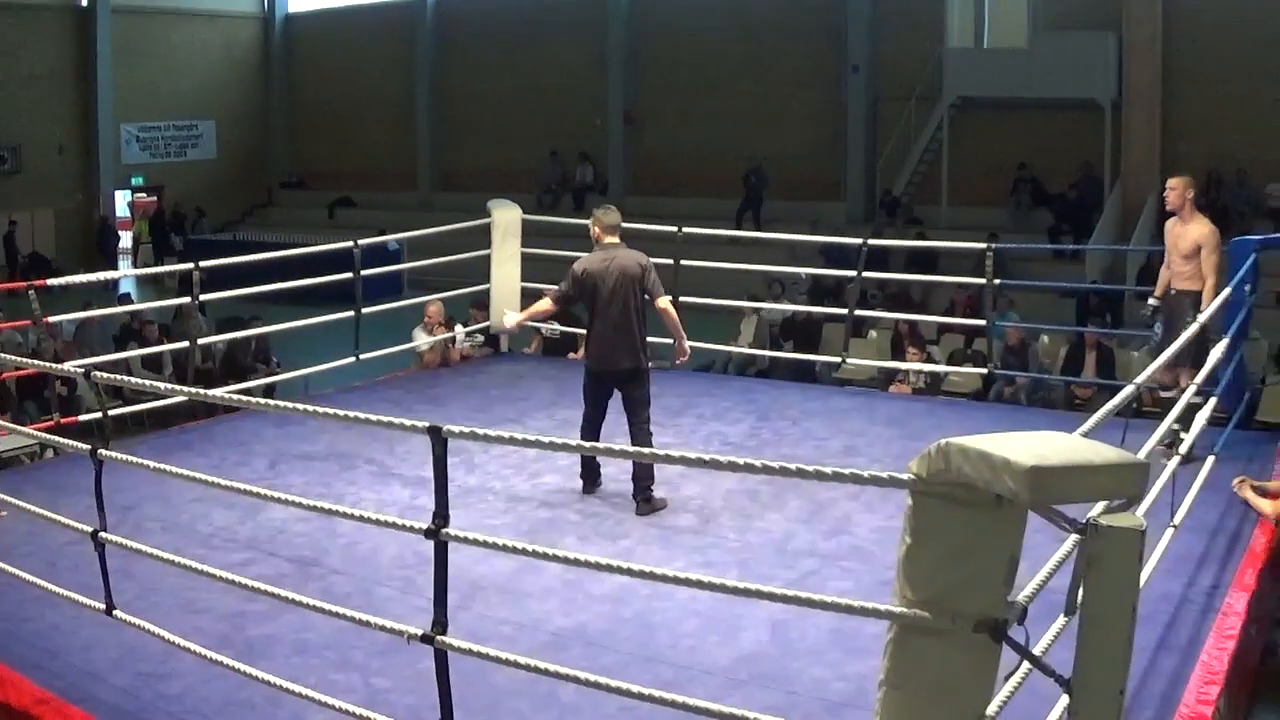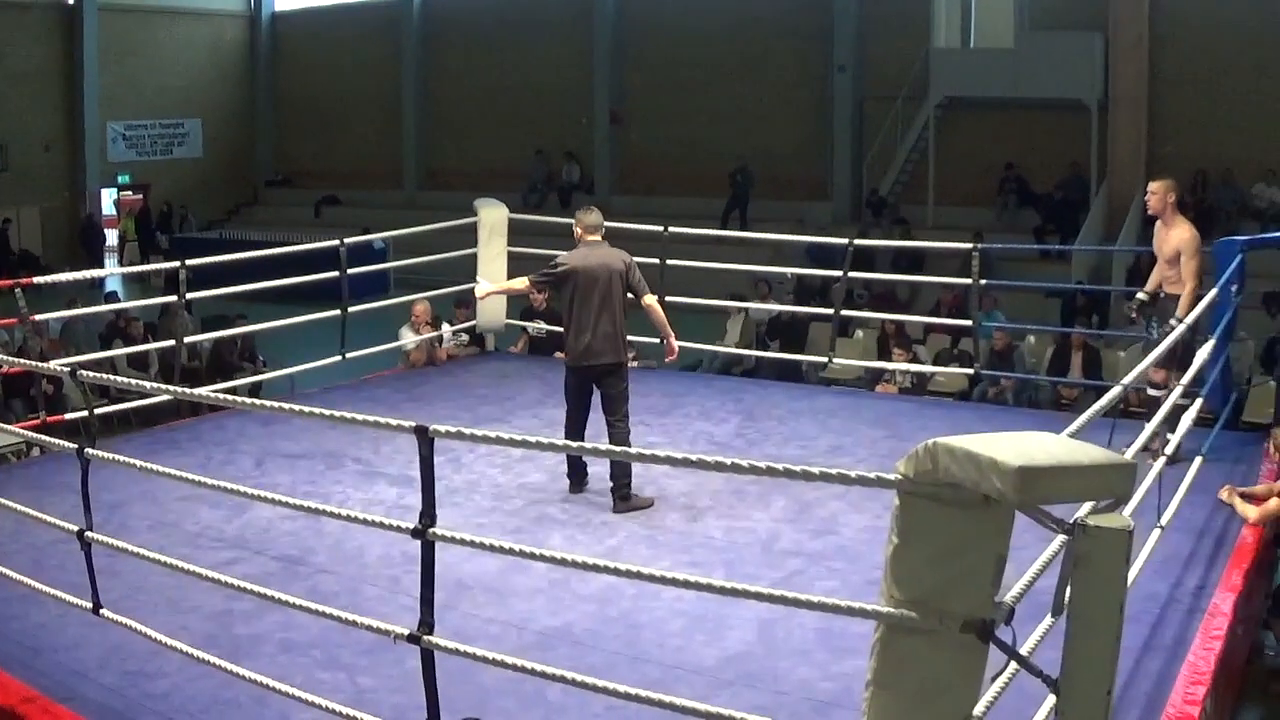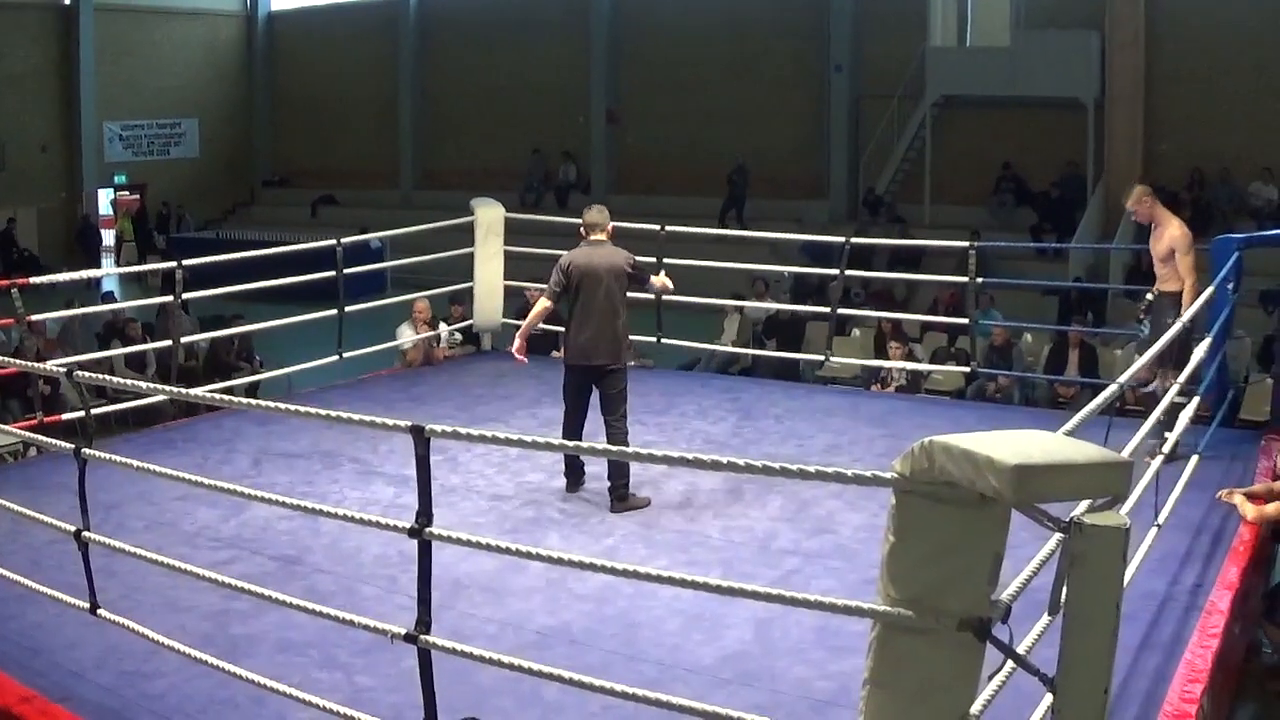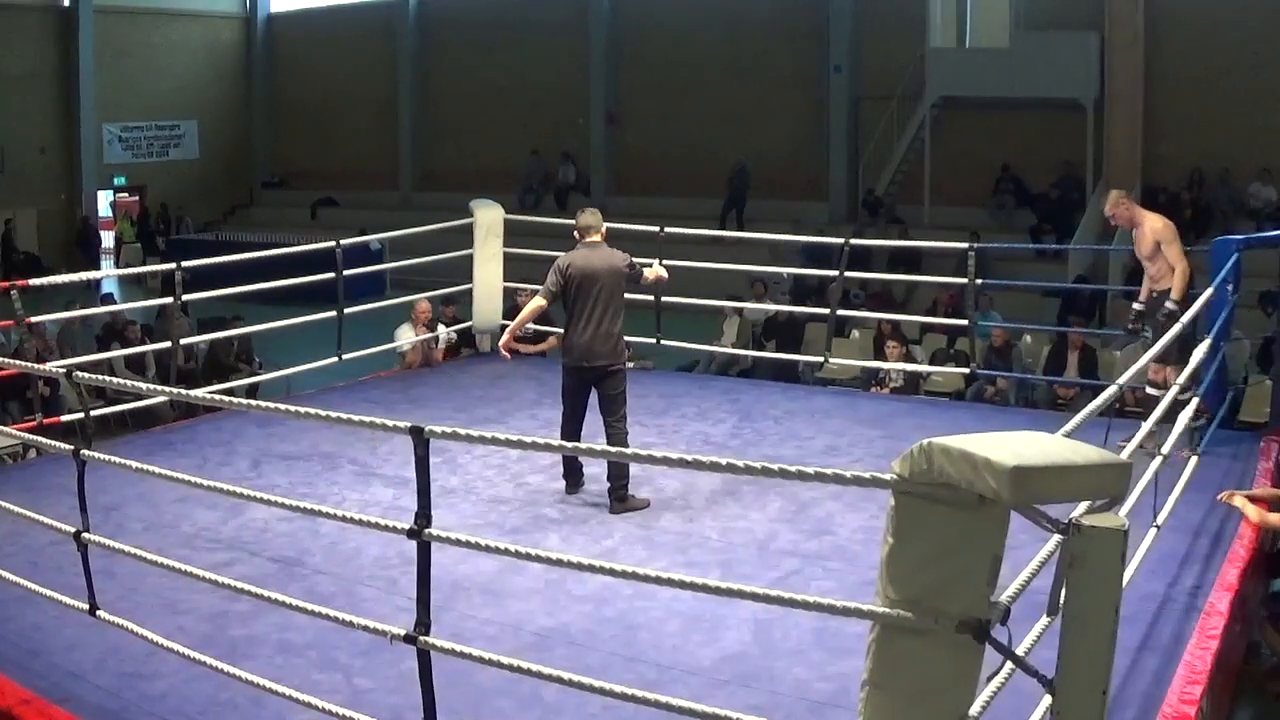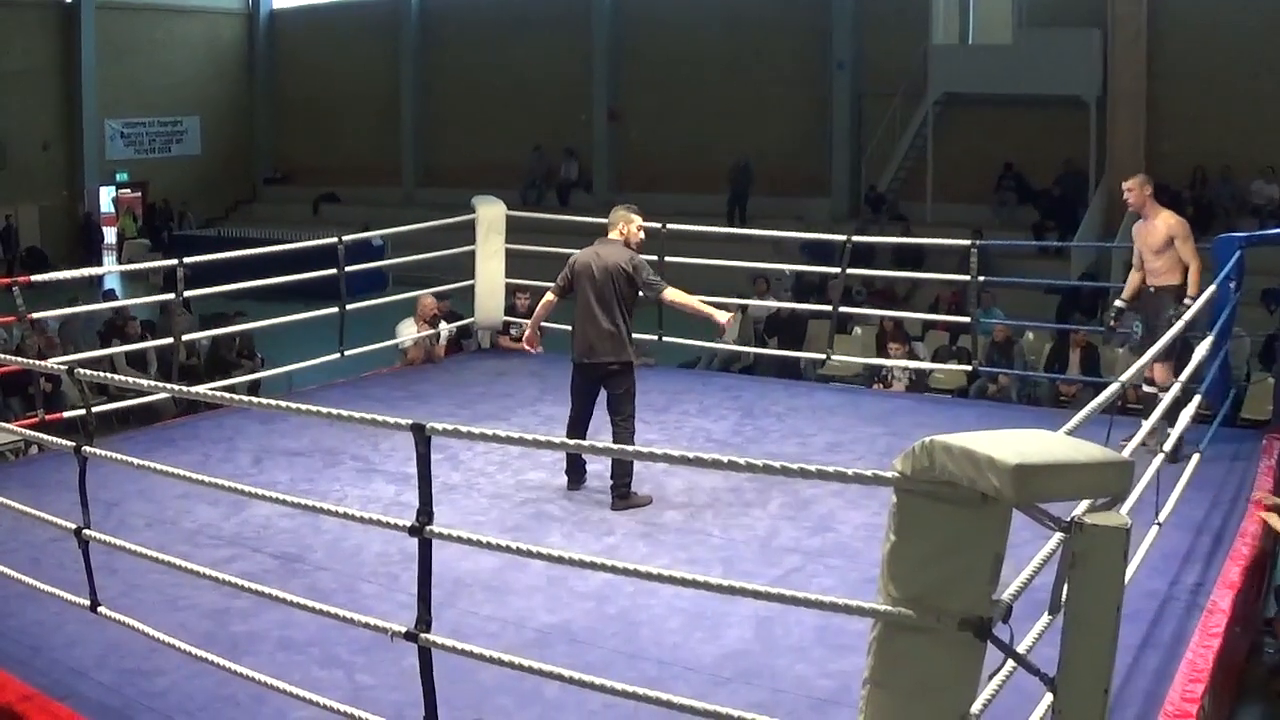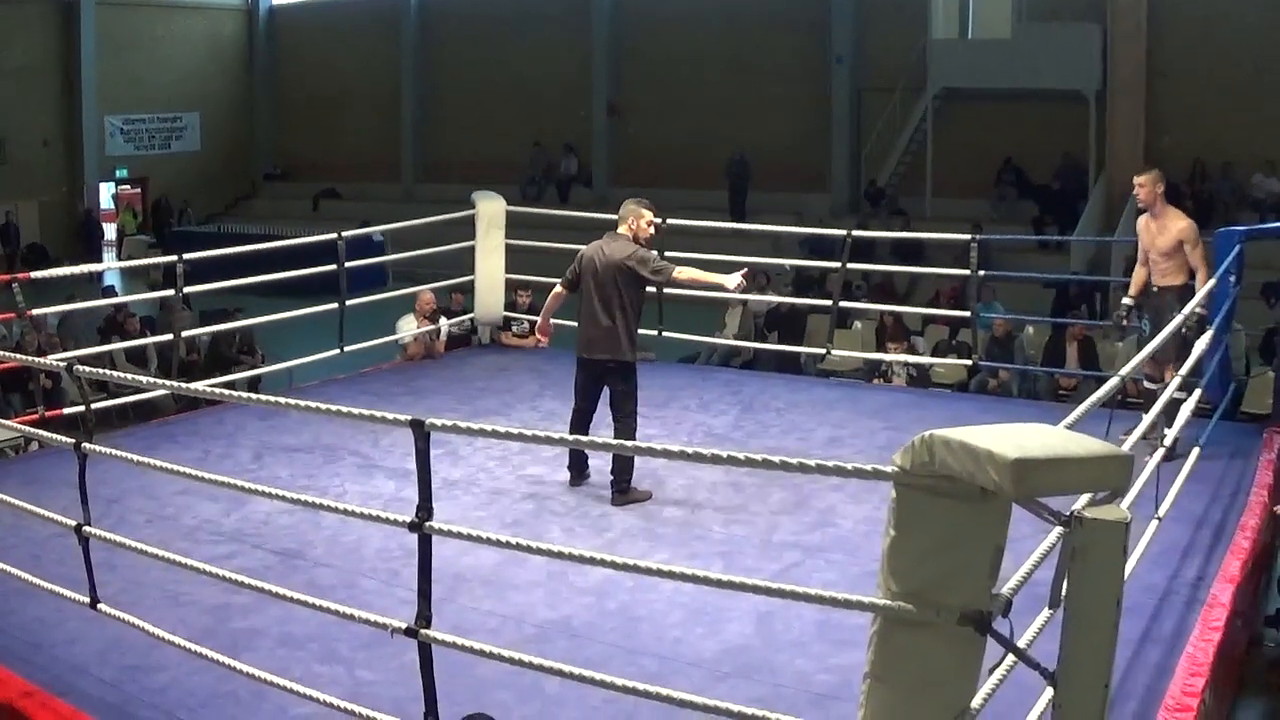
dt=0.5s
person 1, frame 1
left shoulder: (583, 266)
right shoulder: (639, 262)
left elbow: (551, 304)
right elbow: (663, 305)
left wrist: (518, 319)
right wrist: (681, 339)
left hip: (598, 360)
right hip: (633, 360)
left knee: (591, 421)
right knee: (640, 427)
left ankle: (589, 479)
right ankle: (644, 498)
person 1, frame 2
left shoulder: (568, 262)
right shoulder: (622, 260)
left elbow: (527, 283)
right elbow: (648, 302)
left wrist: (492, 289)
right wrist: (669, 337)
left hip: (578, 356)
right hip: (612, 356)
left knee: (575, 420)
right knee: (617, 425)
left ankle: (576, 479)
right ankle: (622, 496)
person 1, frame 3
left shoulder: (569, 260)
right shoulder: (624, 259)
left elbow: (546, 303)
right elbow: (652, 284)
left wrist: (521, 335)
right wrist: (663, 282)
left hip: (576, 355)
right hip: (612, 356)
left knee: (573, 418)
right knee: (616, 425)
left ankle: (573, 478)
right ankle: (620, 496)
person 1, frame 4
left shoulder: (566, 262)
right shoulder: (620, 261)
left elbow: (540, 302)
right elbow: (648, 276)
left wrist: (510, 332)
right wrist: (657, 271)
left hip: (576, 356)
right hip: (610, 357)
left knee: (571, 420)
right knee: (616, 426)
left ankle: (572, 479)
right ankle: (619, 496)
person 1, frame 5
left shoulder: (580, 258)
right shoulder: (630, 261)
left elbow: (552, 298)
right elbow: (668, 295)
left wrist: (532, 328)
right wrist: (712, 313)
left hip: (583, 354)
right hip: (616, 355)
left knee: (578, 416)
right knee: (623, 424)
left ankle: (574, 476)
right ankle: (622, 494)
person 1, frame 6
left shoulder: (589, 251)
right shoulder: (634, 255)
left elbow: (560, 290)
right elbow: (679, 274)
left wrist: (544, 319)
right wrist: (723, 280)
left hip: (587, 349)
right hip: (618, 352)
left knee: (582, 410)
right knee: (624, 420)
left ankle: (576, 471)
right ankle: (621, 489)
person 2, frame 1
left shoulder: (1206, 231)
right shoulder: (1170, 225)
left elbow: (1211, 279)
right wrist: (1154, 301)
left hip: (1191, 303)
right hip: (1171, 300)
left knee: (1187, 376)
right knee: (1163, 373)
right ankle: (1178, 429)
person 2, frame 2
left shoulder: (1186, 236)
right shoulder: (1158, 227)
left elbow: (1191, 286)
left wrist: (1176, 323)
right wrist: (1142, 297)
left hip: (1180, 306)
right hip: (1163, 302)
left knee: (1175, 377)
right knee: (1155, 374)
left ankle: (1172, 443)
right ankle: (1156, 436)
person 2, frame 3
left shoulder: (1178, 233)
right shoulder: (1155, 226)
left elbow: (1190, 281)
right wrist: (1149, 298)
left hip: (1174, 304)
right hip: (1159, 301)
left knee: (1171, 375)
right ankle: (1165, 418)
person 2, frame 4
left shoulder: (1160, 226)
right shoulder: (1137, 231)
left elbow: (1182, 268)
left wrist: (1171, 306)
right wrist: (1137, 308)
left hip: (1172, 302)
right hip: (1157, 300)
left knee: (1174, 373)
right knee: (1154, 371)
right ankle: (1148, 432)
person 2, frame 5
left shoulder: (1173, 223)
right shoulder: (1137, 228)
left elbow: (1194, 264)
left wrist: (1188, 303)
right wrist: (1121, 304)
left hip: (1172, 298)
right hip: (1148, 297)
left knee: (1163, 373)
right knee: (1148, 369)
right ankle: (1150, 430)
person 2, frame 6
left shoulder: (1183, 226)
right shoulder: (1141, 223)
left elbow: (1201, 270)
left wrist: (1198, 311)
right wrist: (1128, 302)
left hip: (1177, 297)
right hip: (1152, 295)
left knee: (1173, 370)
right knee: (1150, 365)
left ankle: (1169, 438)
